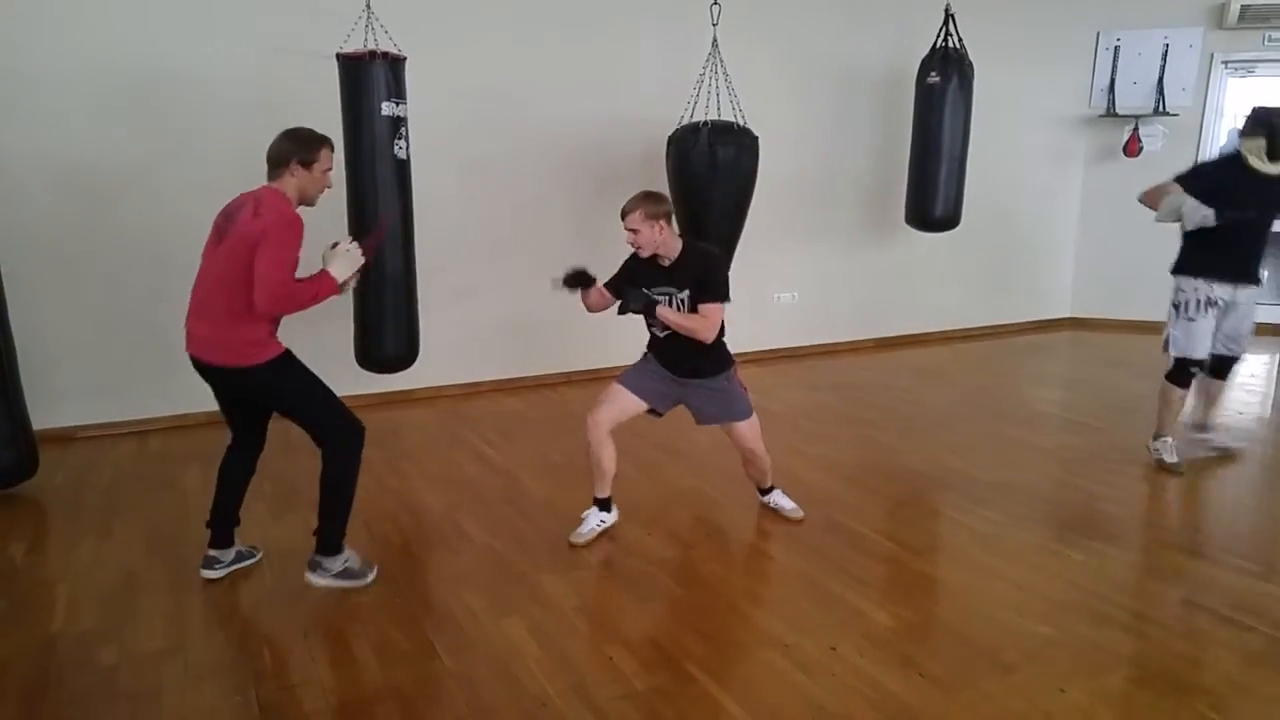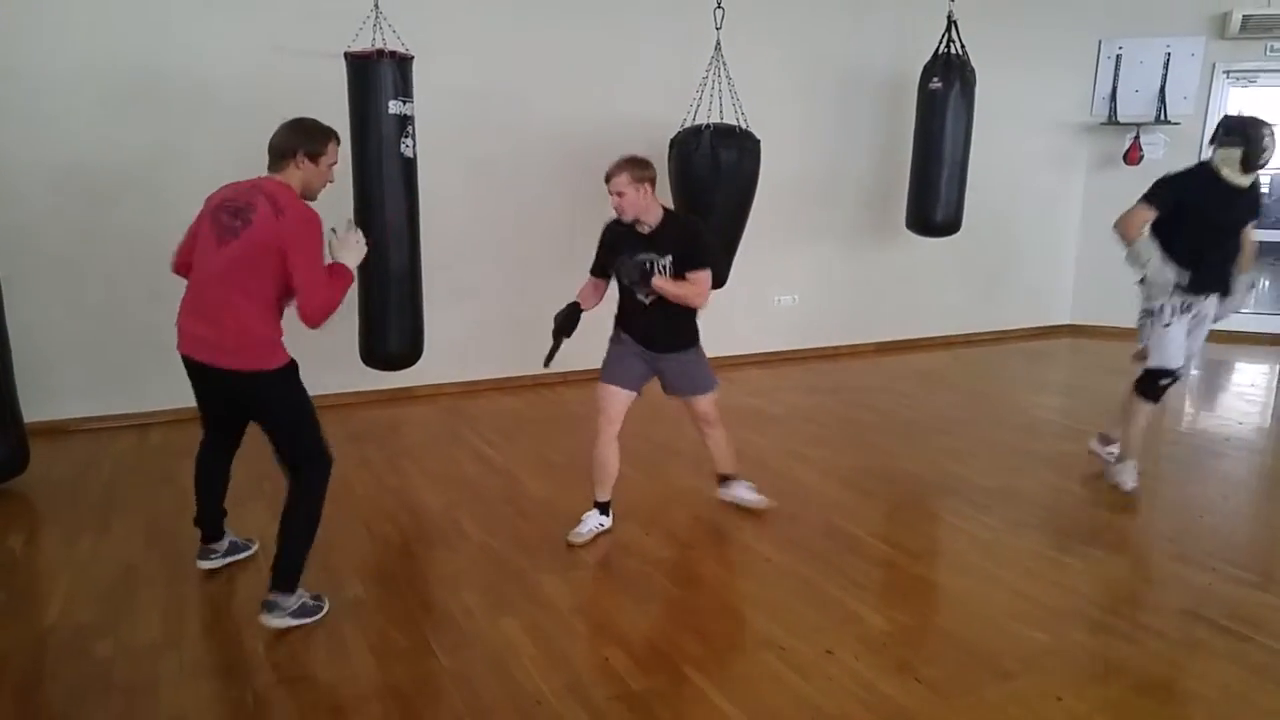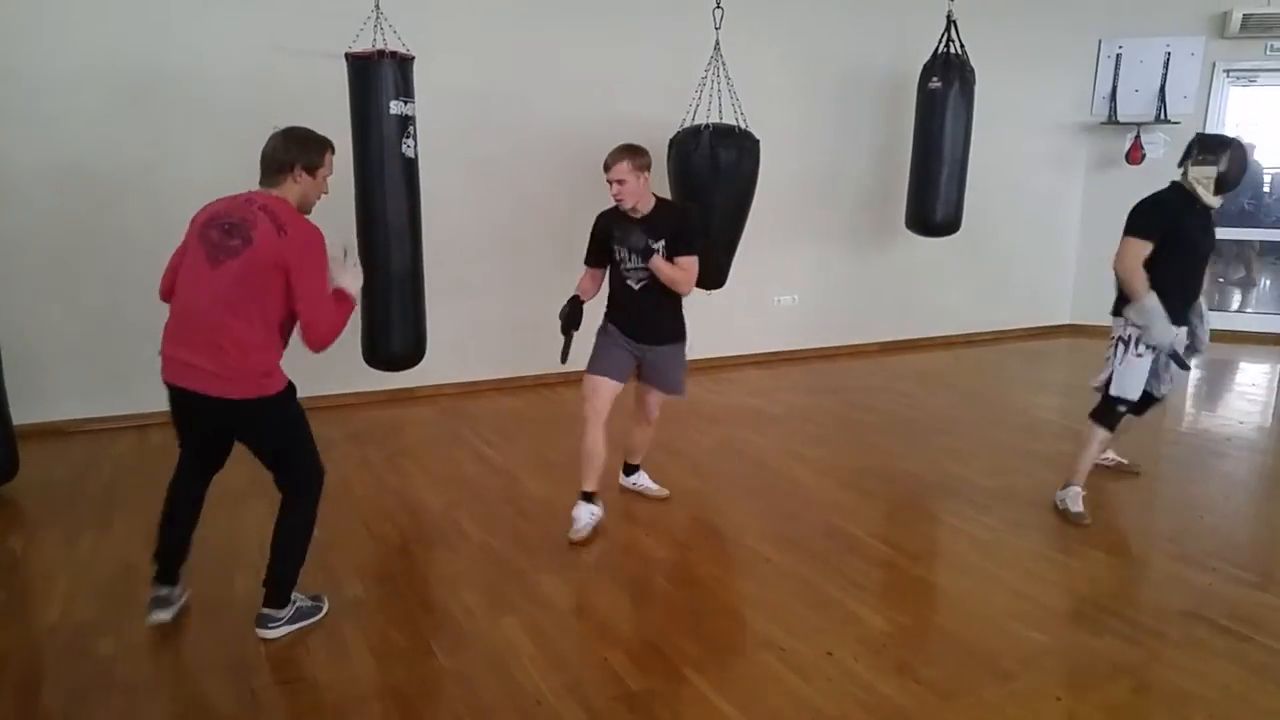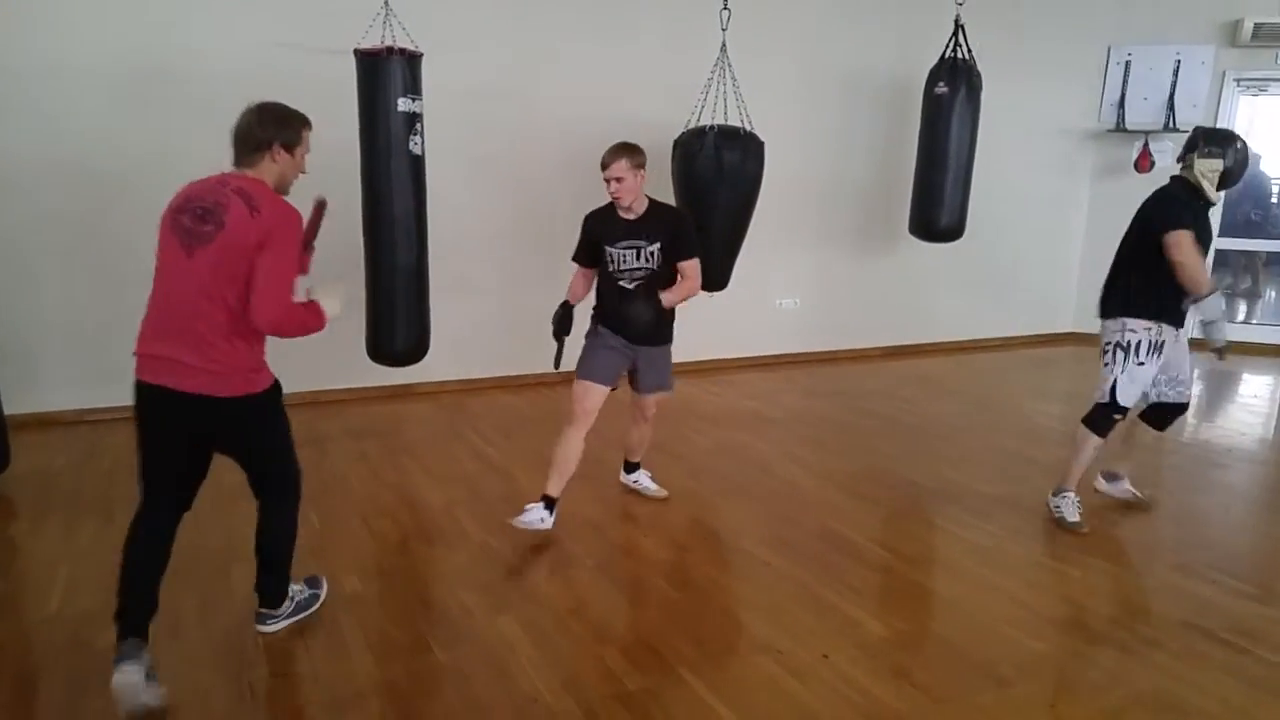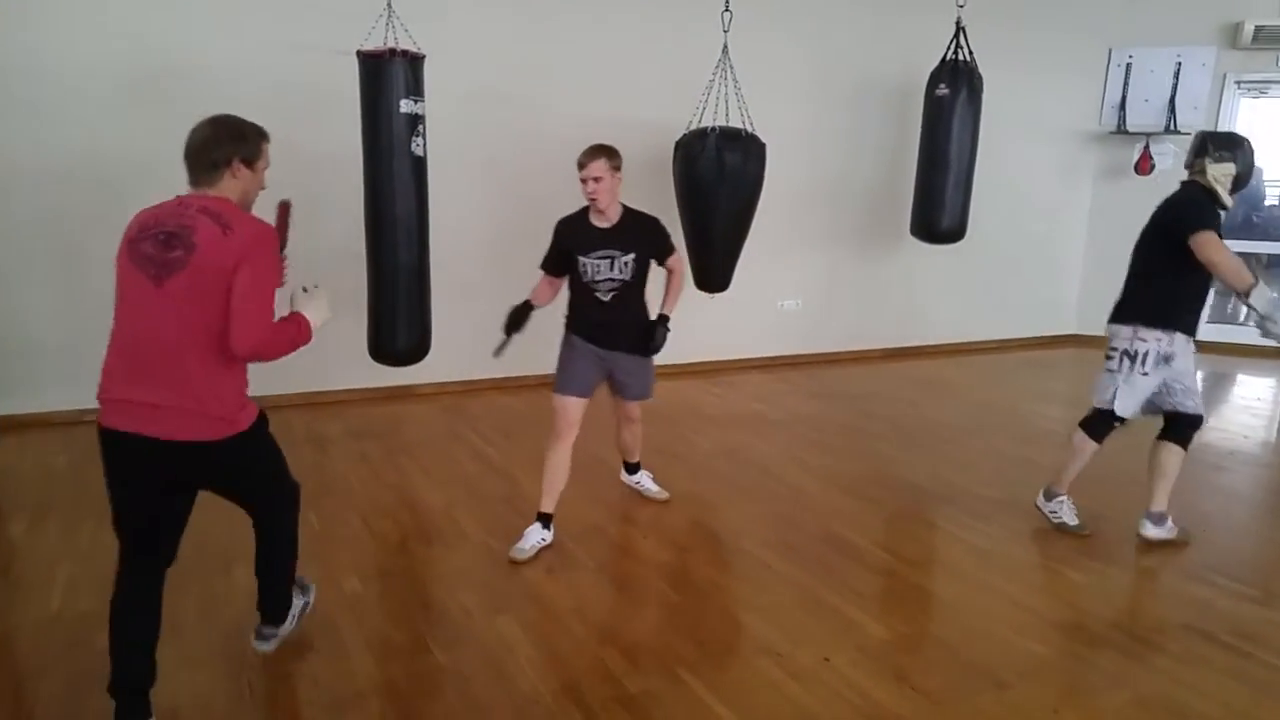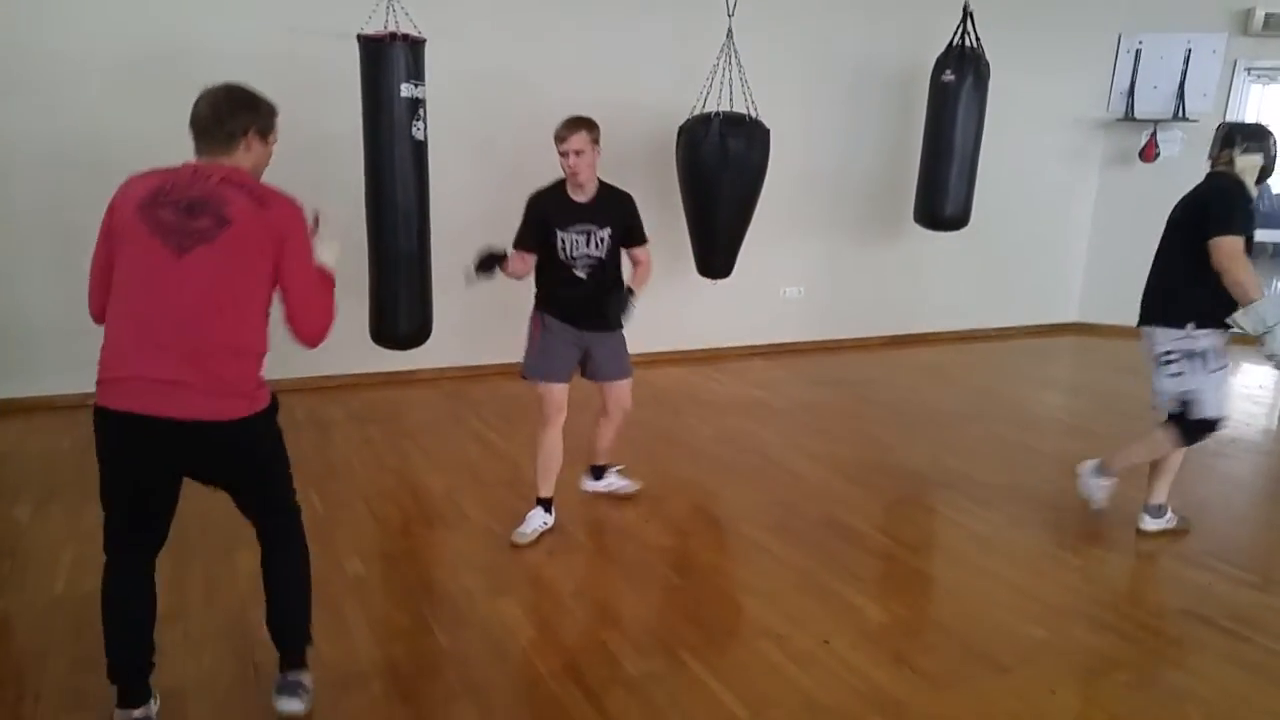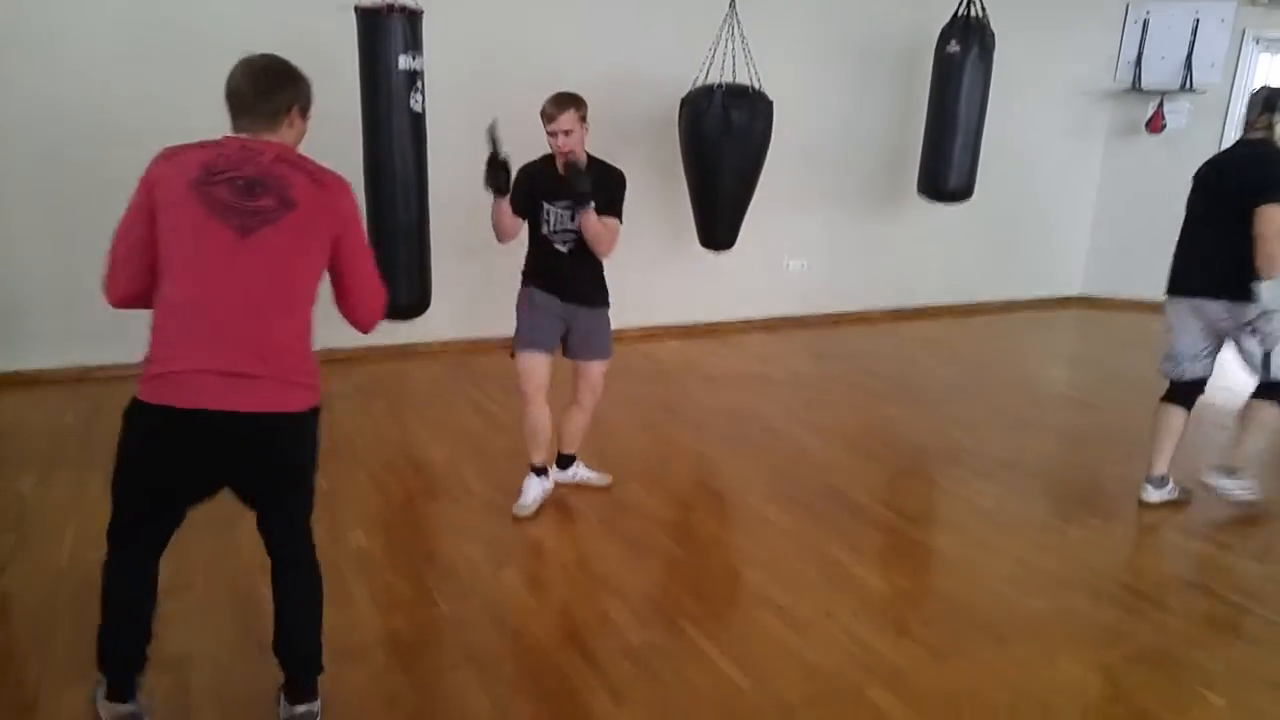
dt=0.2s
person 1, frame 1
left shoulder: (244, 206)
right shoulder: (282, 219)
right elbow: (270, 300)
left wrist: (331, 274)
right wrist: (331, 276)
left hip: (207, 350)
right hip: (249, 356)
left knee: (247, 438)
right knee: (345, 435)
left ankle: (220, 549)
right ankle: (329, 556)
person 1, frame 2
left shoulder: (225, 197)
right shoulder: (300, 218)
left elbow: (183, 264)
right elbow: (315, 313)
right wrist: (344, 265)
left hip: (197, 350)
right hip: (253, 362)
left knee: (220, 437)
right knee: (310, 467)
left ankle: (212, 541)
right ankle: (283, 594)
person 1, frame 3
left shoulder: (211, 214)
right shoulder: (300, 235)
left elbow: (171, 291)
right elbow: (319, 335)
right wrist: (346, 293)
left hip: (182, 378)
right hip: (251, 389)
left knee: (194, 468)
right knee: (303, 483)
left ankle: (165, 587)
right ankle: (277, 606)
person 1, frame 4
left shoulder: (187, 199)
right shoulder: (277, 215)
right elbow: (268, 315)
right wrist: (319, 310)
left hip: (156, 379)
right hip: (233, 390)
left knee: (159, 507)
right knee: (279, 488)
left ankle: (130, 651)
right ankle: (275, 601)
person 1, frame 5
left shoulder: (141, 226)
right shoulder: (250, 235)
right elbow: (247, 340)
right wrist: (305, 320)
left hip: (123, 425)
right hip: (216, 429)
left knee: (141, 564)
right knee: (279, 502)
right ankle: (274, 617)
person 1, frame 6
left shoulder: (133, 194)
right shoulder: (276, 210)
left elbow: (101, 306)
right elbow: (311, 329)
right wrist: (321, 269)
left hip: (125, 407)
right hip: (229, 411)
left knee: (130, 552)
right knee: (280, 525)
person 1, frame 7
left shoulder: (170, 170)
right shoulder: (329, 192)
left elbow: (121, 288)
right elbow: (367, 312)
left hip: (173, 403)
right hip: (281, 409)
left knee: (133, 545)
right knee: (291, 545)
person 2, frame 1
left shoulder: (708, 262)
right shoulder: (638, 265)
left elbow: (708, 330)
right elbow: (598, 303)
left wrist: (653, 308)
right wrist: (585, 284)
left hip: (710, 371)
right hip: (659, 365)
left knee: (752, 445)
right knee: (597, 422)
left ankle: (768, 494)
right ankle: (602, 509)
person 2, frame 2
left shoulder: (687, 230)
right shoulder: (615, 234)
left elbow: (698, 295)
right elbow: (596, 284)
left wrist: (648, 278)
right wrist: (575, 308)
left hip: (680, 345)
right hip: (630, 342)
left knee: (708, 416)
right knee: (606, 424)
left ankle: (729, 483)
right ankle: (600, 513)
person 2, frame 3
left shoulder: (678, 219)
right shoulder: (606, 222)
left elbow: (685, 282)
right elbow: (595, 273)
left wrist: (647, 252)
right wrist: (576, 301)
left hip: (665, 336)
right hip: (617, 332)
left knee: (648, 414)
right knee: (593, 413)
left ankle: (632, 472)
right ankle: (588, 503)
person 2, frame 4
left shoulder: (672, 221)
right shoulder: (596, 222)
left elbow: (693, 282)
right elbow: (585, 274)
left wrist: (656, 304)
right wrist: (567, 305)
left hip: (653, 337)
right hip: (607, 333)
left knee: (645, 413)
right knee: (579, 418)
left ankle: (632, 471)
right ankle: (546, 506)
person 2, frame 5
left shoulder: (646, 228)
right shoulder: (569, 229)
left elbow: (676, 267)
right elbow: (551, 281)
left wrist: (663, 319)
right wrist: (527, 306)
left hip: (632, 343)
right hip: (581, 342)
left knee: (630, 417)
right knee: (563, 431)
left ankle: (633, 470)
right ankle: (542, 525)
person 2, frame 6
left shoulder: (620, 204)
right shoulder: (543, 203)
left elbow: (642, 261)
right elbow: (524, 264)
left wrist: (628, 294)
right wrist: (501, 261)
left hip: (603, 323)
right hip: (555, 322)
left knee: (619, 406)
right knee: (552, 416)
left ankle: (598, 474)
right ankle: (543, 510)
person 2, frame 7
left shoulder: (609, 178)
right shoulder: (532, 174)
left elbow: (605, 247)
right elbow: (506, 233)
left wrist: (582, 202)
right wrist: (498, 194)
left hip: (589, 299)
right hip: (541, 294)
left knee: (589, 391)
right knee: (532, 389)
left ankle: (566, 465)
right ankle: (538, 475)
person 3, frame 1
right shoulder: (1215, 172)
right elbow: (1150, 196)
right wrist: (1186, 208)
left hip: (1242, 284)
right hip: (1202, 281)
left knee: (1225, 360)
right knee: (1189, 363)
left ankle: (1203, 425)
right ankle: (1162, 439)
person 3, frame 2
left shoulder: (1248, 191)
right shoulder: (1183, 183)
left elbow: (1245, 240)
right elbow: (1129, 223)
left wrist: (1238, 288)
right wrist: (1152, 264)
left hip: (1208, 297)
right hip: (1171, 292)
left knee: (1168, 373)
right knee: (1161, 373)
left ankle: (1111, 440)
right ankle: (1124, 459)
person 3, frame 3
left shoulder: (1204, 212)
right shoulder: (1159, 207)
right elbow: (1128, 262)
left wrist: (1196, 320)
right wrist: (1152, 316)
left hip: (1172, 323)
right hip: (1143, 322)
left knee: (1148, 396)
right knee: (1120, 401)
left ankle: (1098, 449)
right ankle: (1071, 489)
person 3, frame 4
left shoulder: (1193, 204)
right shoulder: (1172, 200)
right elbow: (1184, 257)
left wrist: (1205, 312)
right wrist: (1213, 311)
left hip: (1163, 322)
right hip: (1135, 320)
left knee: (1174, 402)
right knee: (1114, 407)
left ankle: (1115, 474)
right ankle: (1064, 494)
person 3, frame 5
left shoulder: (1194, 205)
right shoulder: (1193, 204)
right elbow: (1215, 256)
left hip: (1170, 331)
right hip: (1146, 329)
left knee: (1186, 418)
right knee: (1110, 415)
left ankle: (1156, 518)
right ankle: (1055, 495)
person 3, frame 6
left shoulder: (1207, 194)
right shoulder: (1229, 197)
right elbow: (1229, 260)
left hip: (1175, 321)
right hip: (1189, 326)
left knee: (1189, 417)
right knee: (1201, 420)
left ankle: (1156, 510)
right ankle: (1102, 471)
person 3, frame 7
left shoulder: (1215, 164)
left hip: (1187, 289)
right hip: (1237, 295)
left knee: (1186, 383)
left ankle: (1157, 481)
right ankle: (1231, 471)
